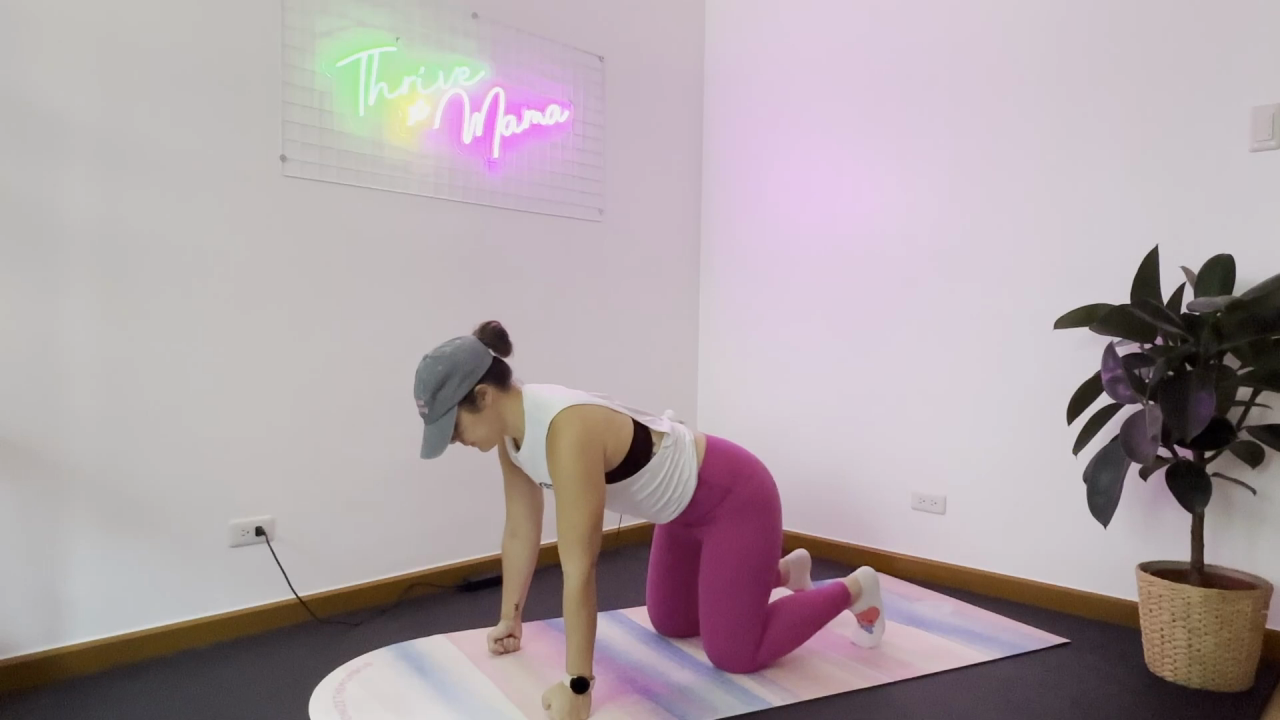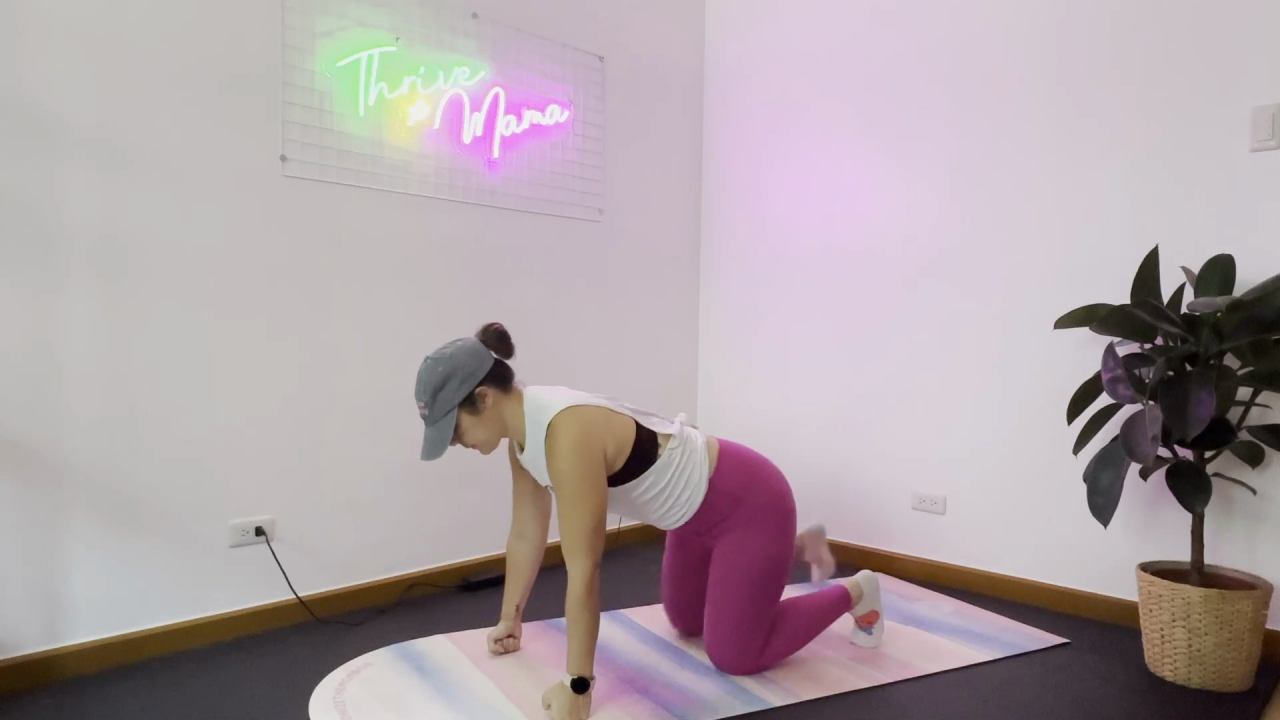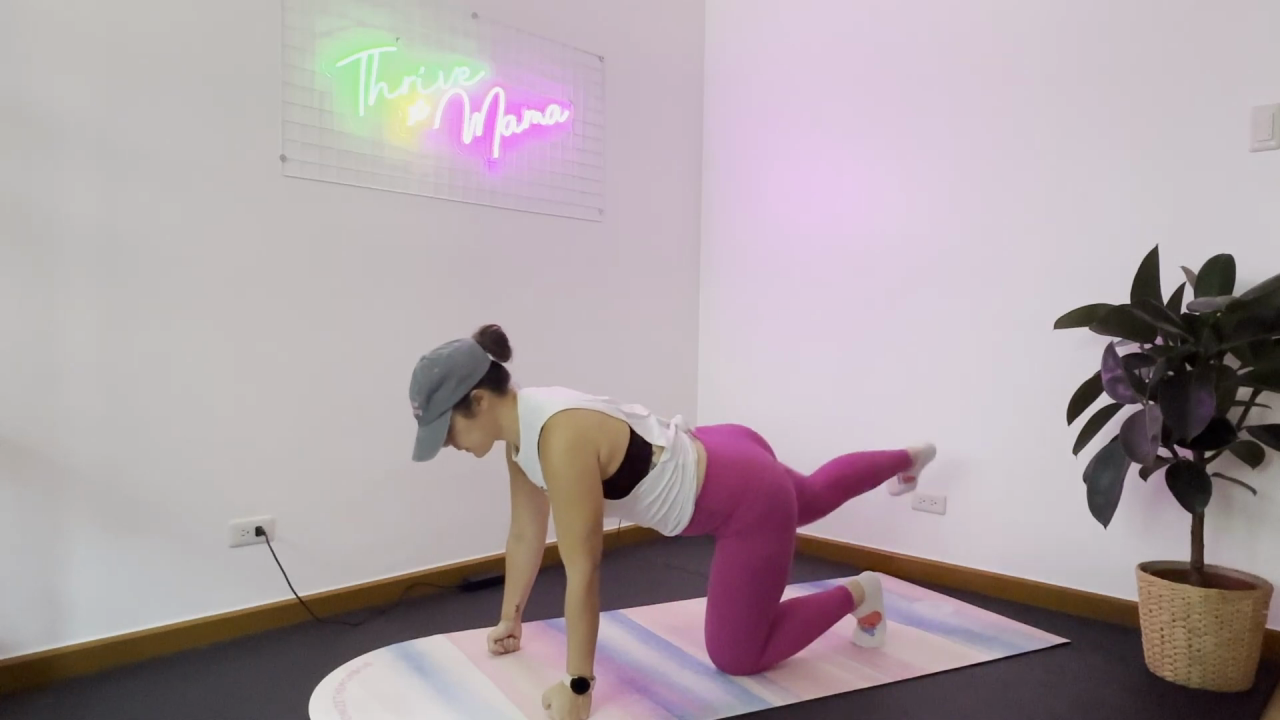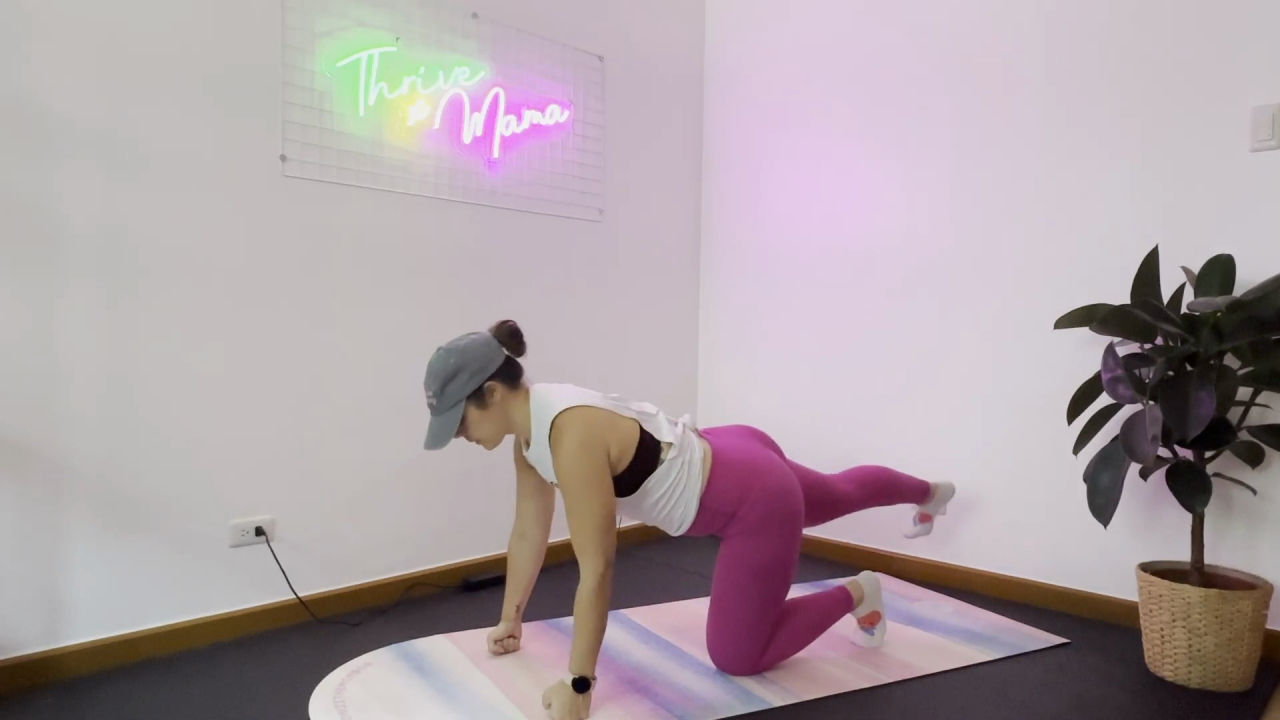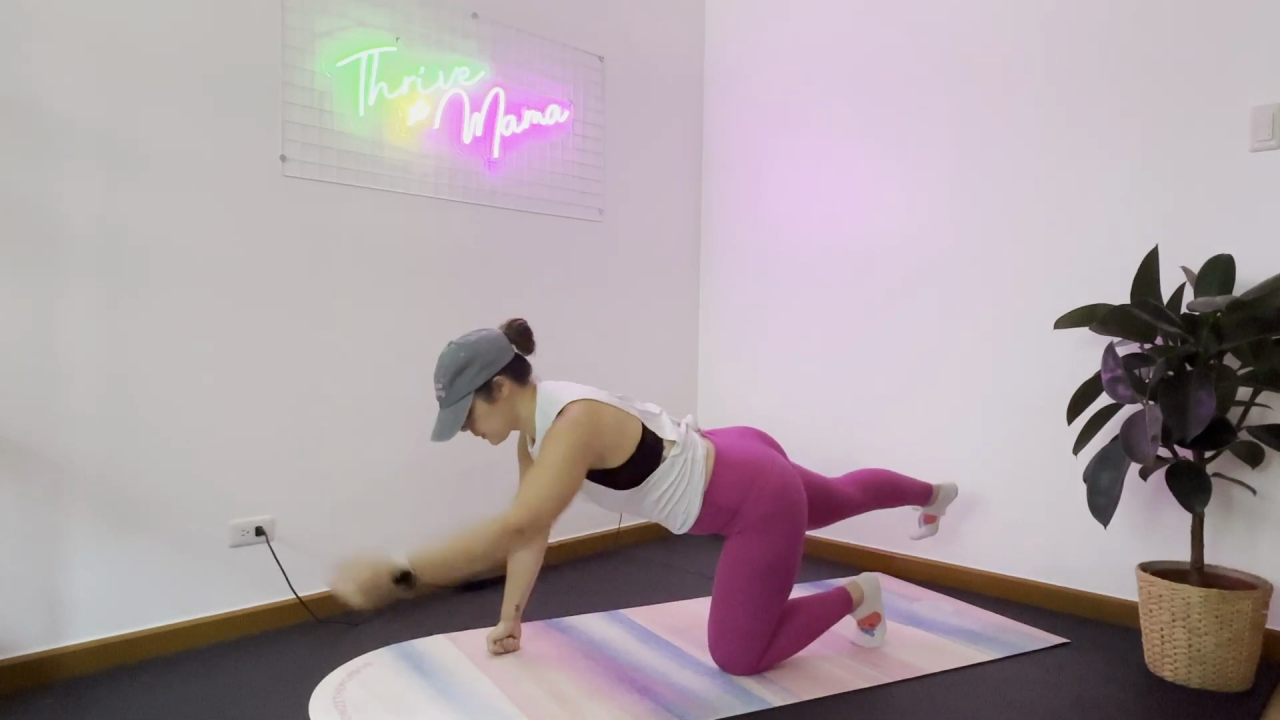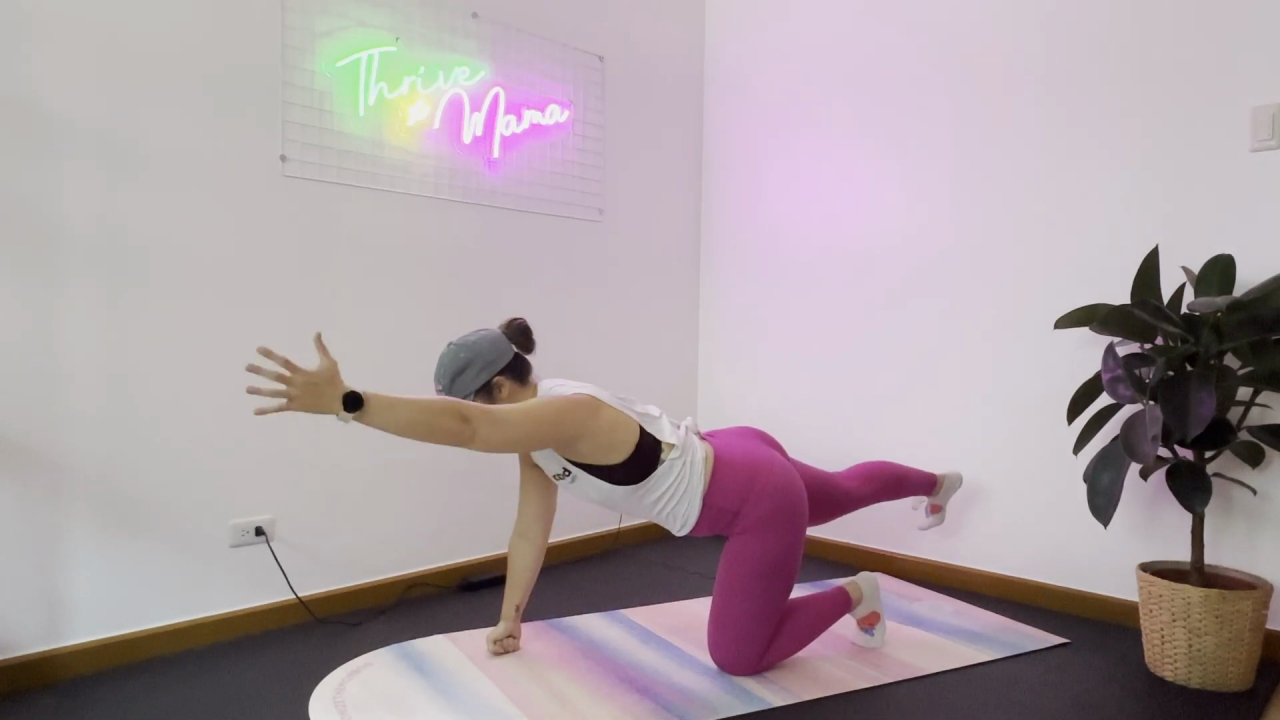
dt=0.4s
person 1, frame 1
left shoulder: (568, 430)
right shoulder: (512, 428)
left elbow: (579, 566)
right elbow: (520, 531)
right wrist: (509, 618)
left hip: (735, 495)
right hip: (686, 501)
left knee: (734, 654)
right knee: (669, 624)
left ankle: (855, 589)
right ankle: (781, 570)
person 1, frame 2
left shoulder: (567, 435)
right shoulder: (522, 429)
left elbow: (584, 568)
right elbow: (526, 533)
right wrist: (509, 619)
left hip: (748, 500)
right hip: (702, 500)
left knee: (733, 656)
right knee: (686, 621)
left ankle: (852, 593)
right ankle: (800, 546)
person 1, frame 3
left shoulder: (560, 439)
right shoulder: (521, 428)
left elbow: (582, 572)
right elbow: (525, 534)
right wrist: (510, 618)
left hip: (748, 498)
right hip: (721, 455)
left knee: (736, 656)
right knee: (809, 499)
left ankle: (856, 593)
right ankle: (907, 458)
person 1, frame 4
left shoulder: (571, 435)
right shoulder: (529, 426)
left elbow: (597, 568)
right elbow: (528, 532)
right wrist: (509, 619)
left hip: (755, 501)
right hip: (731, 457)
left knee: (736, 656)
right knee: (839, 494)
left ankle: (855, 594)
right ankle: (930, 493)
person 1, frame 5
left shoulder: (574, 426)
right shoulder: (534, 428)
left elbow: (518, 528)
right elbow: (533, 536)
left wrist: (397, 574)
right wrist: (510, 618)
left hip: (758, 501)
right hip: (725, 458)
left knee: (739, 655)
right knee: (834, 495)
left ankle: (855, 596)
right ankle: (930, 494)
person 1, frame 6
left shoulder: (568, 415)
right shoulder: (540, 430)
left elbow: (465, 426)
right elbow: (530, 530)
left wrist: (343, 400)
right wrist: (510, 618)
left hip: (758, 499)
right hip: (734, 460)
left knee: (737, 656)
right knee: (843, 491)
left ankle: (853, 594)
right ankle: (936, 484)
